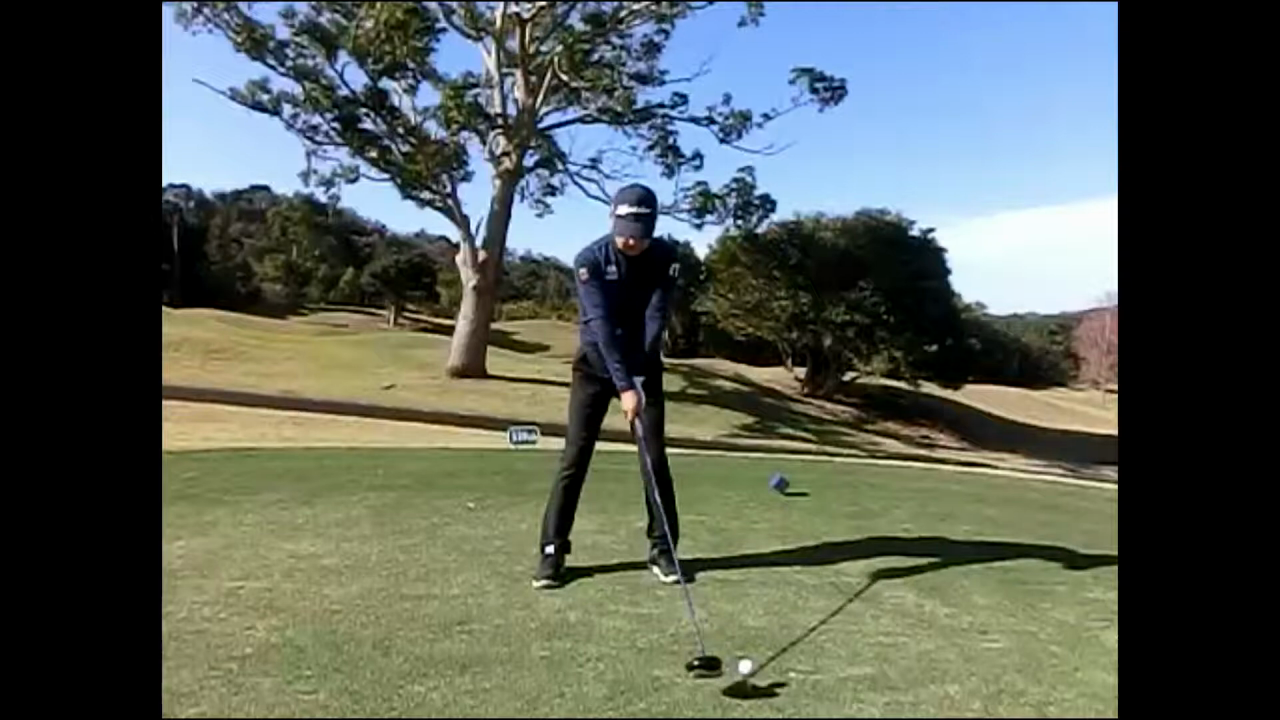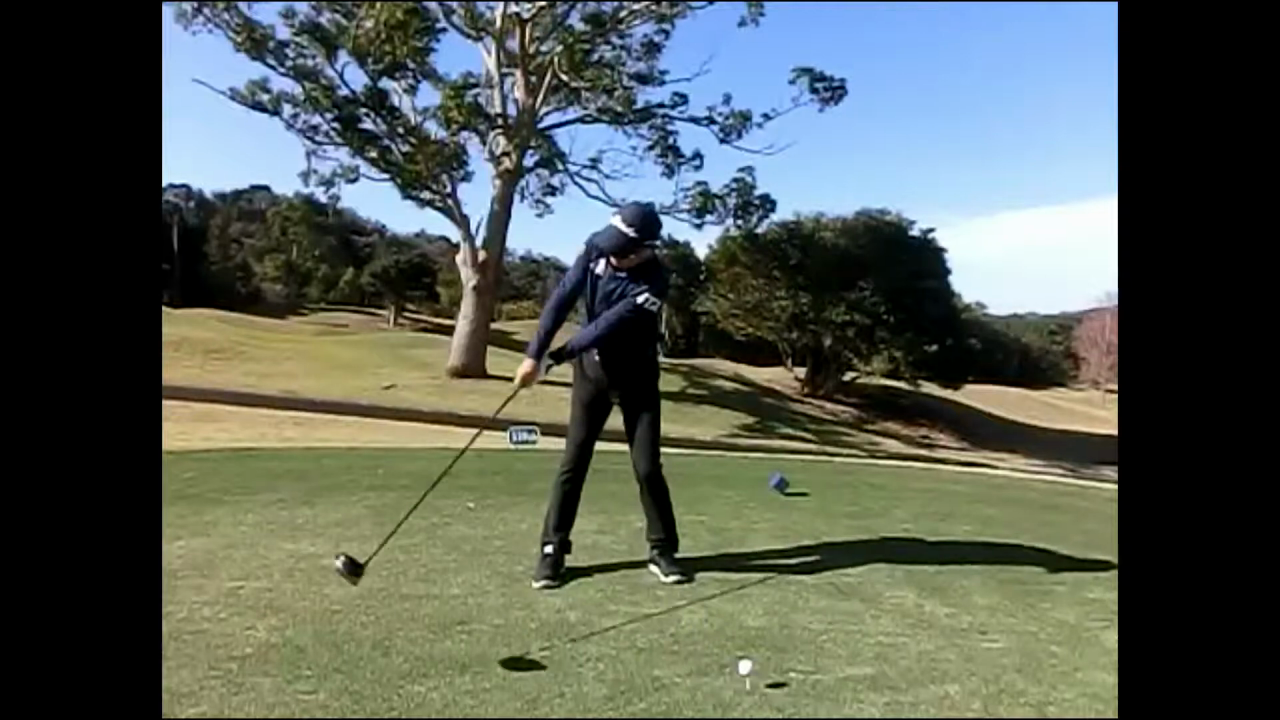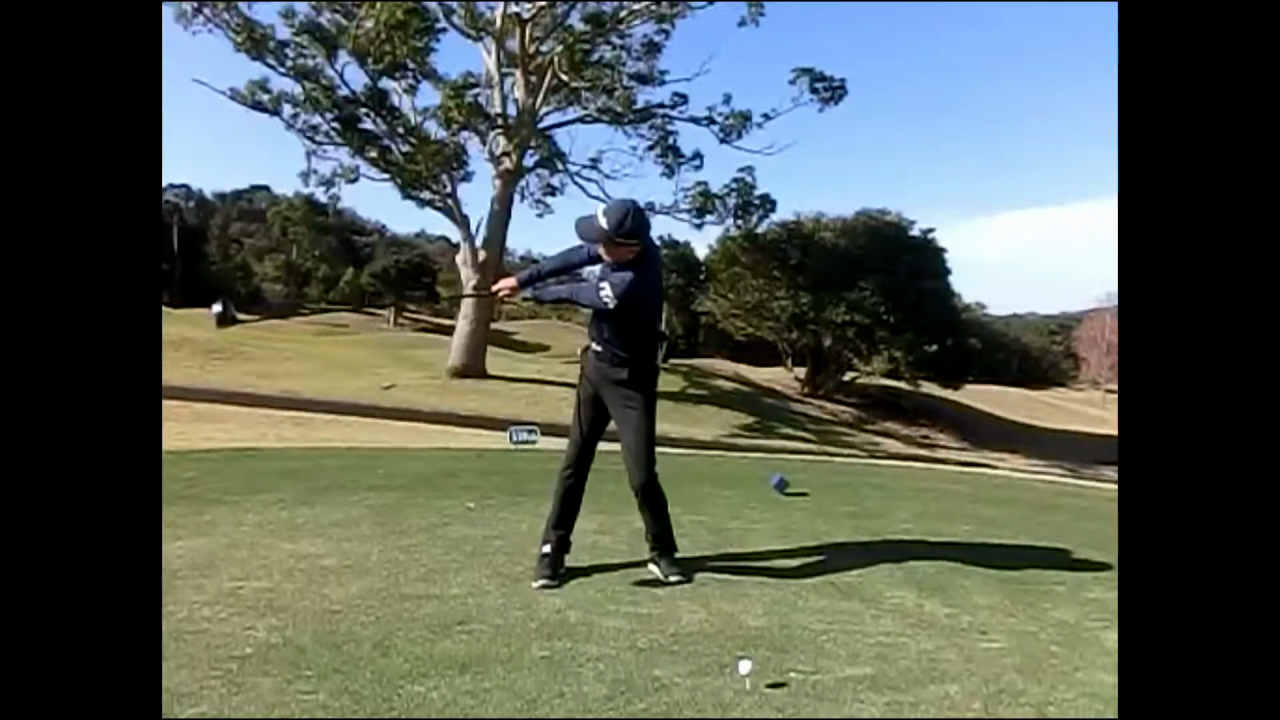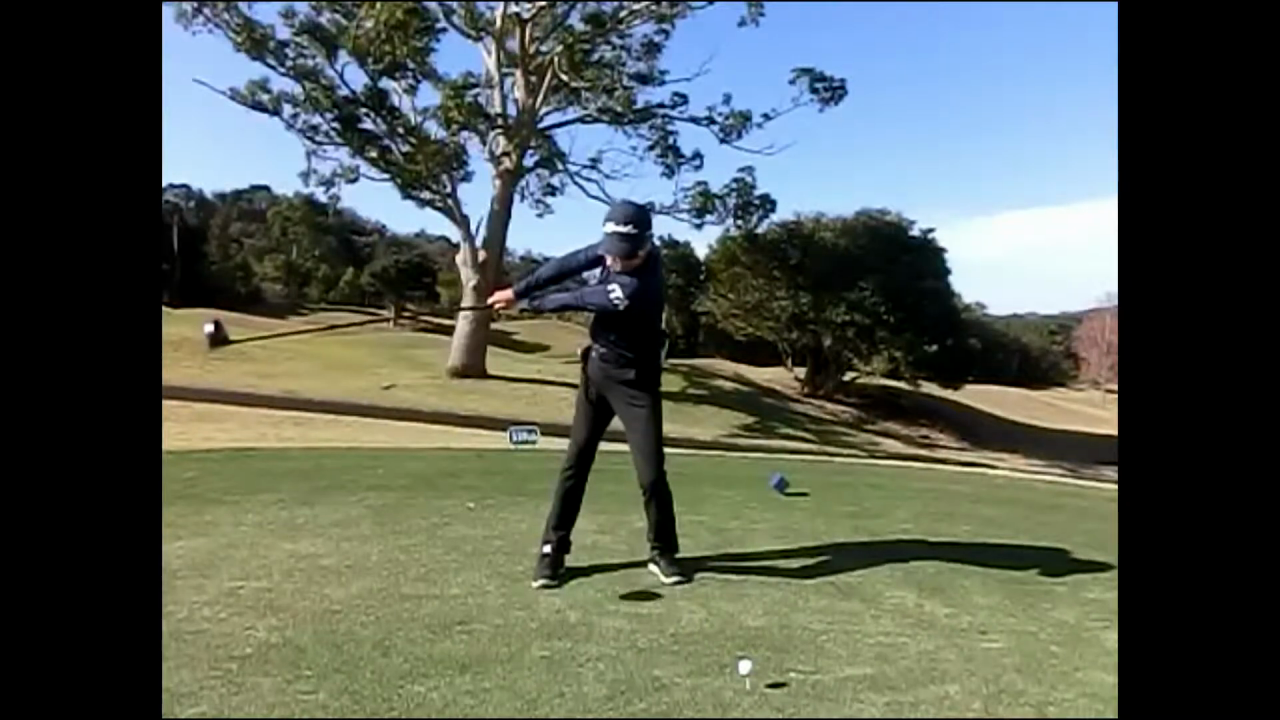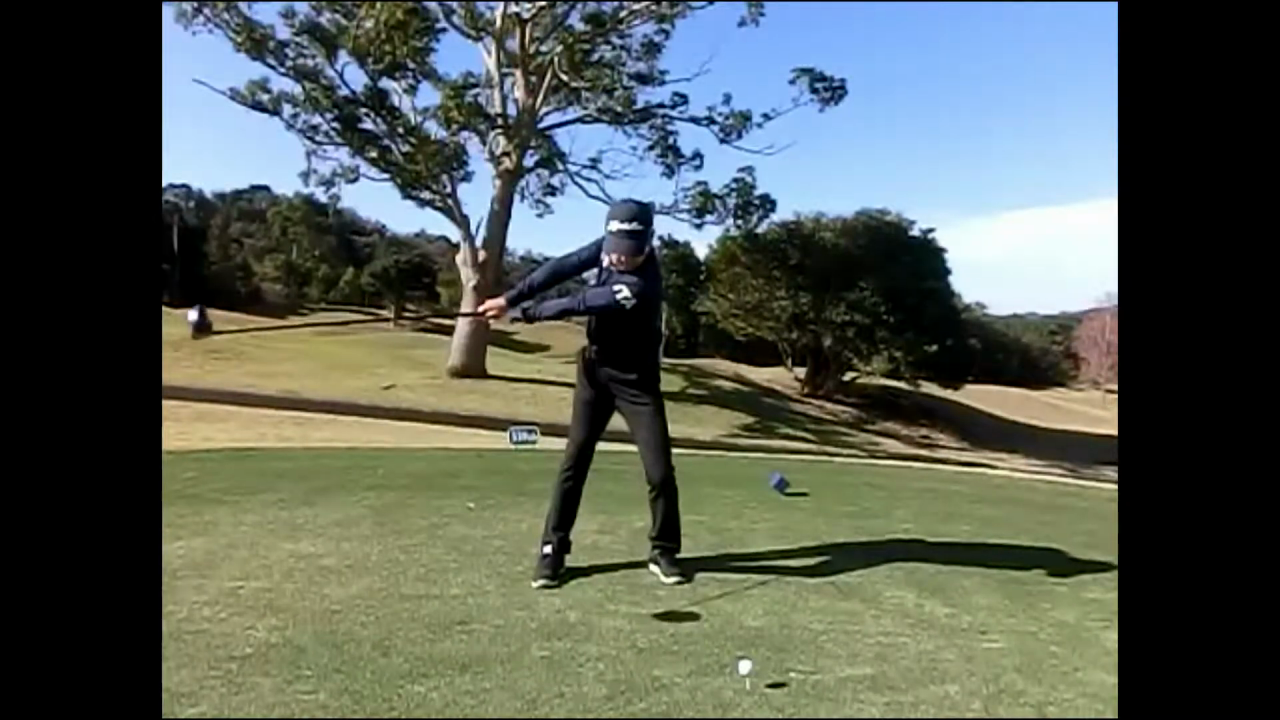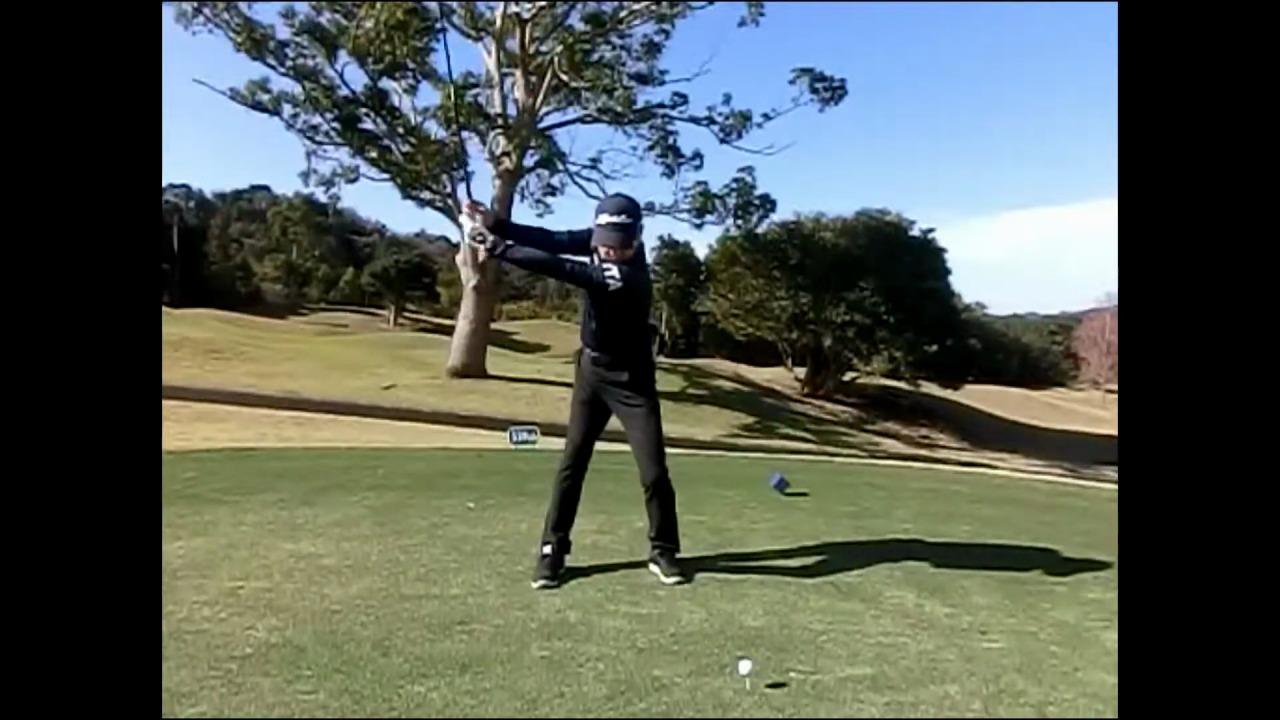
dt=0.7s
person 1, frame 1
left shoulder: (665, 258)
right shoulder: (589, 260)
left elbow: (655, 320)
right elbow: (602, 325)
left wrist: (637, 380)
right wrist: (622, 385)
left hip: (643, 366)
right hip: (594, 365)
left knee: (655, 459)
right knee: (574, 458)
left ankle: (662, 550)
right ankle: (553, 550)
person 1, frame 2
left shoulder: (653, 282)
right shoulder: (596, 248)
left elbow: (606, 326)
right elbow: (561, 299)
left wrist: (554, 357)
right wrist: (534, 353)
left hip: (635, 374)
right hip: (592, 366)
left knee: (647, 467)
right knee: (573, 460)
left ankle: (662, 550)
right ankle: (553, 549)
person 1, frame 3
left shoulder: (630, 285)
right shoulder: (632, 244)
left elbow: (575, 293)
right elbow: (575, 257)
left wrist: (533, 291)
right wrist: (523, 278)
left hip: (630, 378)
right hip: (596, 364)
left knee: (641, 475)
right knee: (574, 461)
left ankle: (662, 552)
right ankle: (553, 548)
person 1, frame 4
left shoulder: (638, 287)
right shoulder: (617, 248)
left elbow: (578, 300)
right elbow: (570, 263)
left wrist: (530, 303)
right wrist: (517, 290)
left hip: (635, 379)
right hip: (597, 367)
left knee: (651, 475)
right knee: (576, 461)
left ankle: (663, 553)
right ankle: (553, 549)
person 1, frame 5
left shoulder: (642, 286)
right shoulder: (608, 246)
left elbow: (578, 305)
right elbow: (560, 269)
left wrist: (525, 313)
right wrist: (509, 299)
left hip: (636, 378)
right hip: (596, 368)
left knee: (660, 472)
right knee: (574, 462)
left ankle: (663, 552)
right ankle: (552, 549)
person 1, frame 6
left shoulder: (629, 276)
right shoulder: (600, 239)
left elbow: (559, 268)
right elbow: (551, 241)
left wrist: (496, 245)
right wrist: (495, 224)
left hip: (630, 378)
right hip: (591, 368)
left knee: (654, 471)
right knee: (572, 462)
left ankle: (663, 551)
right ankle: (552, 550)
